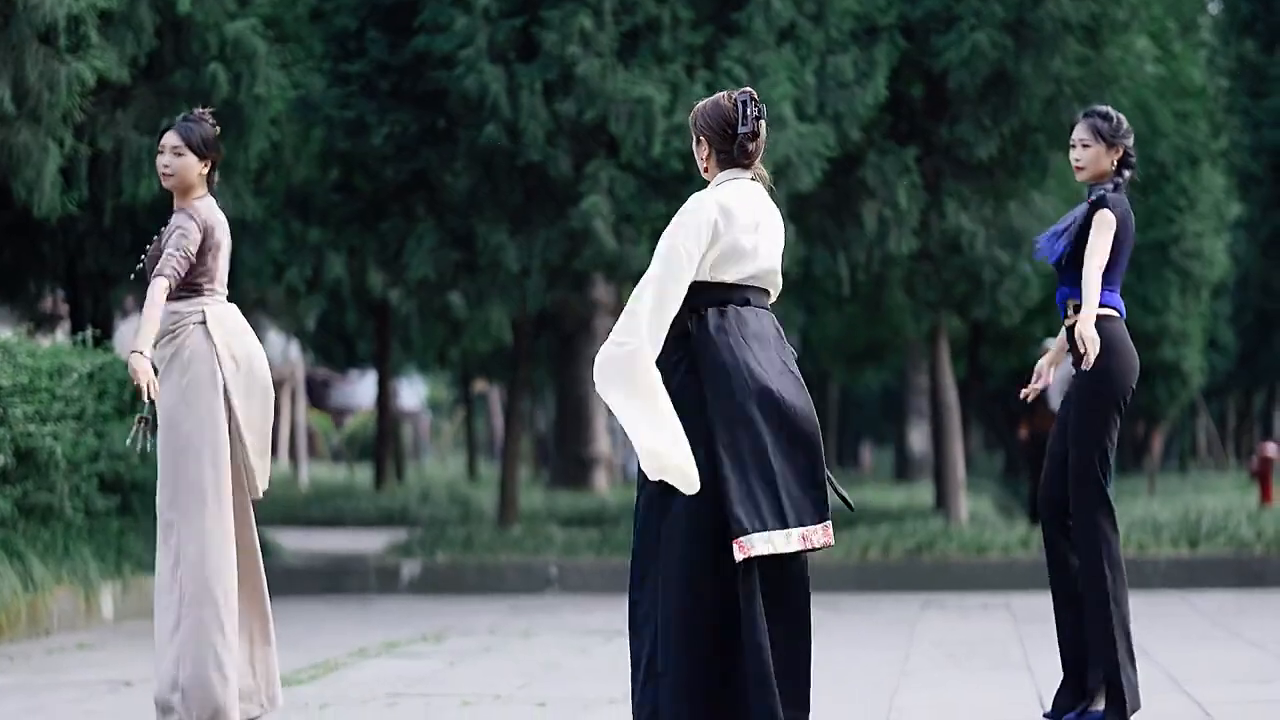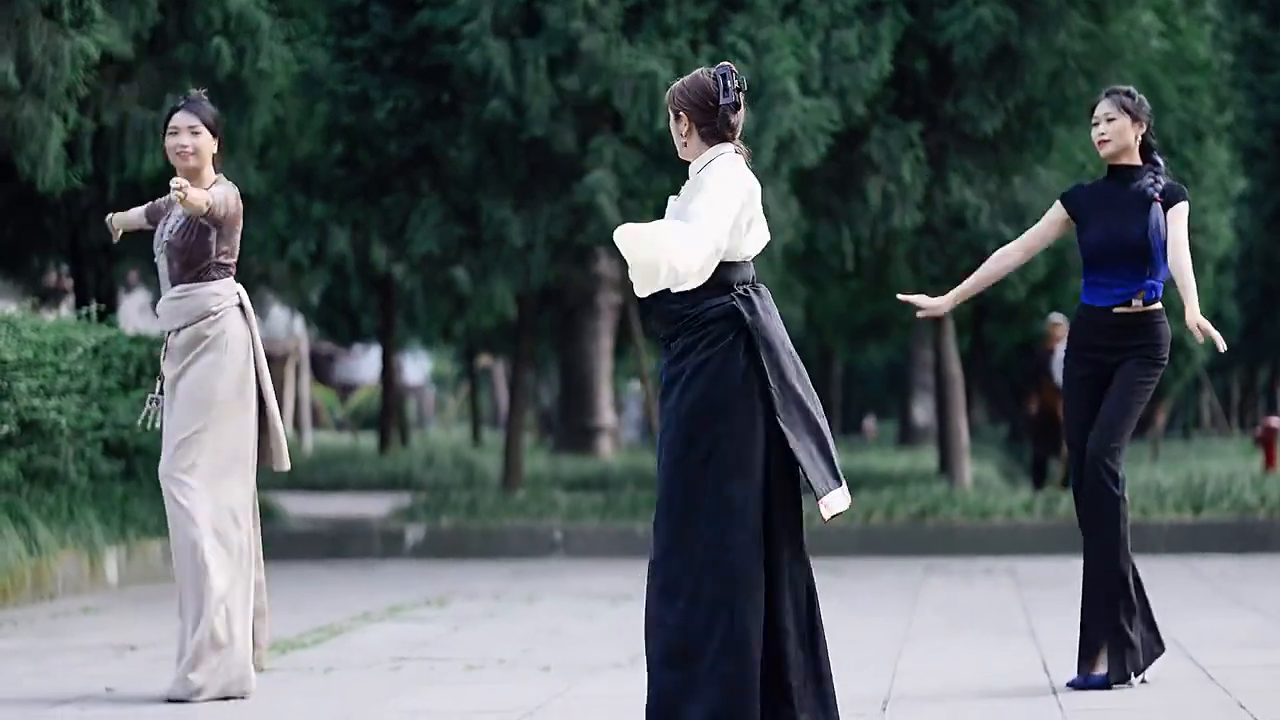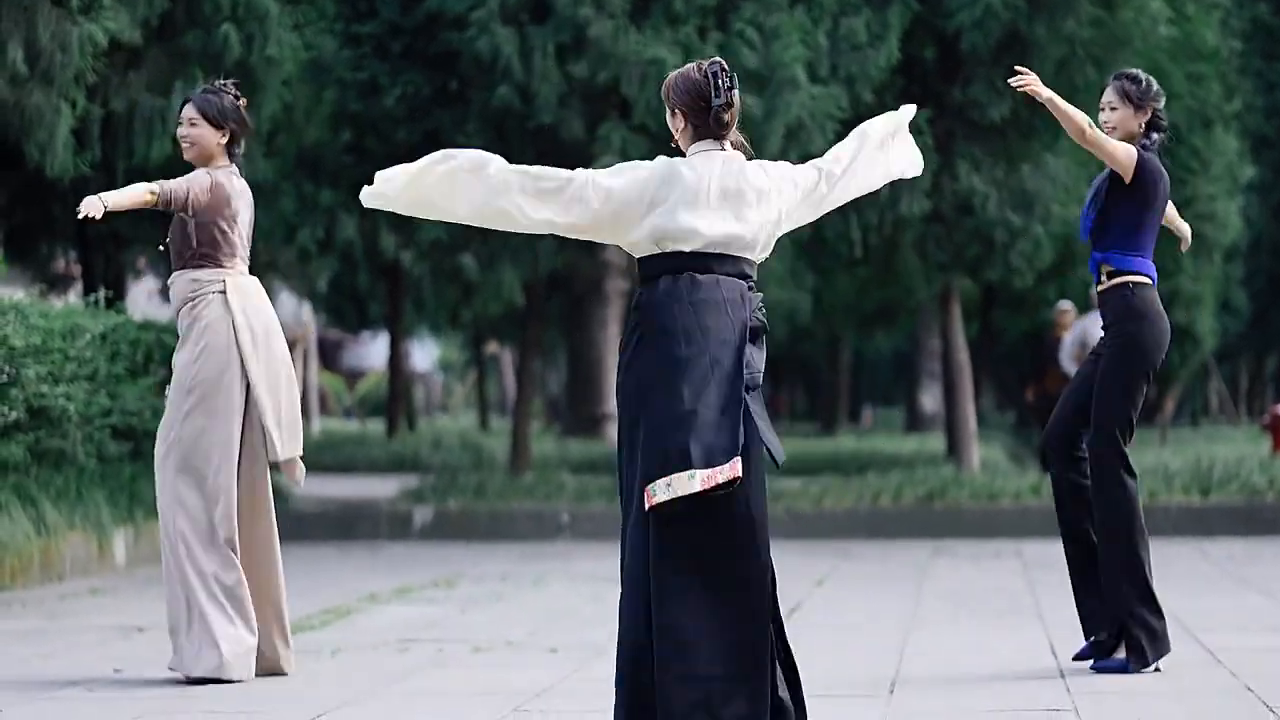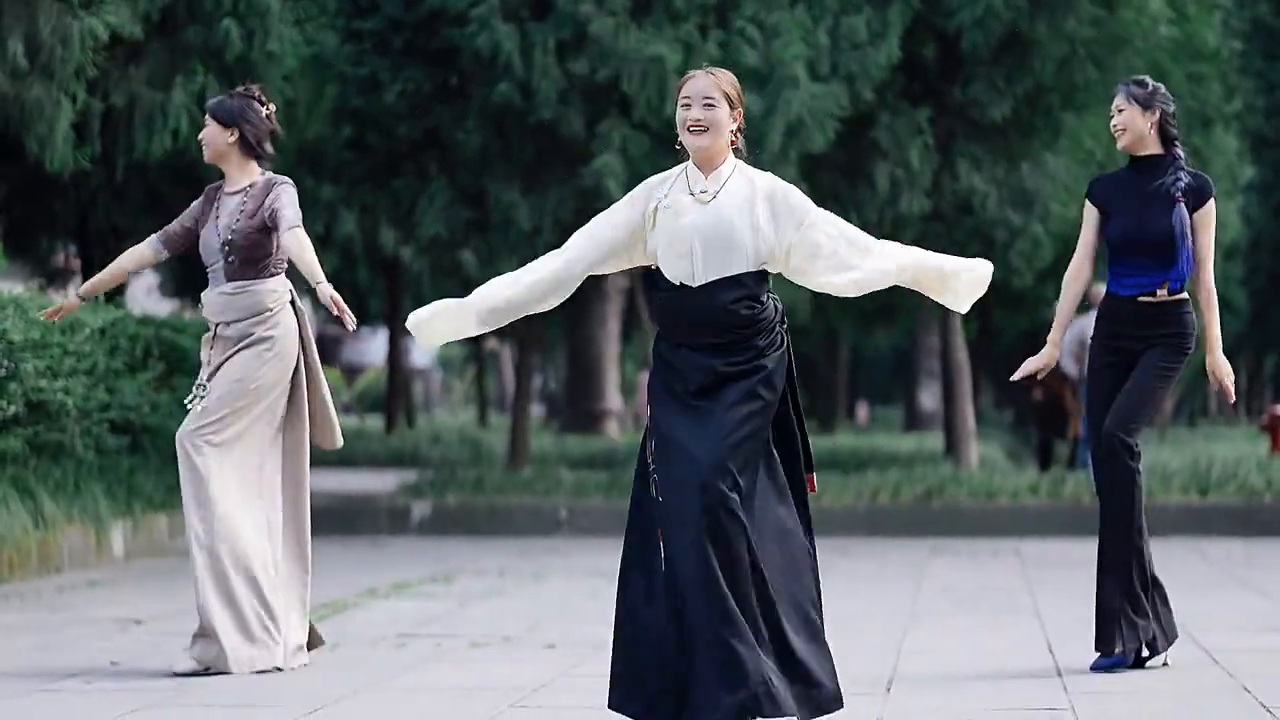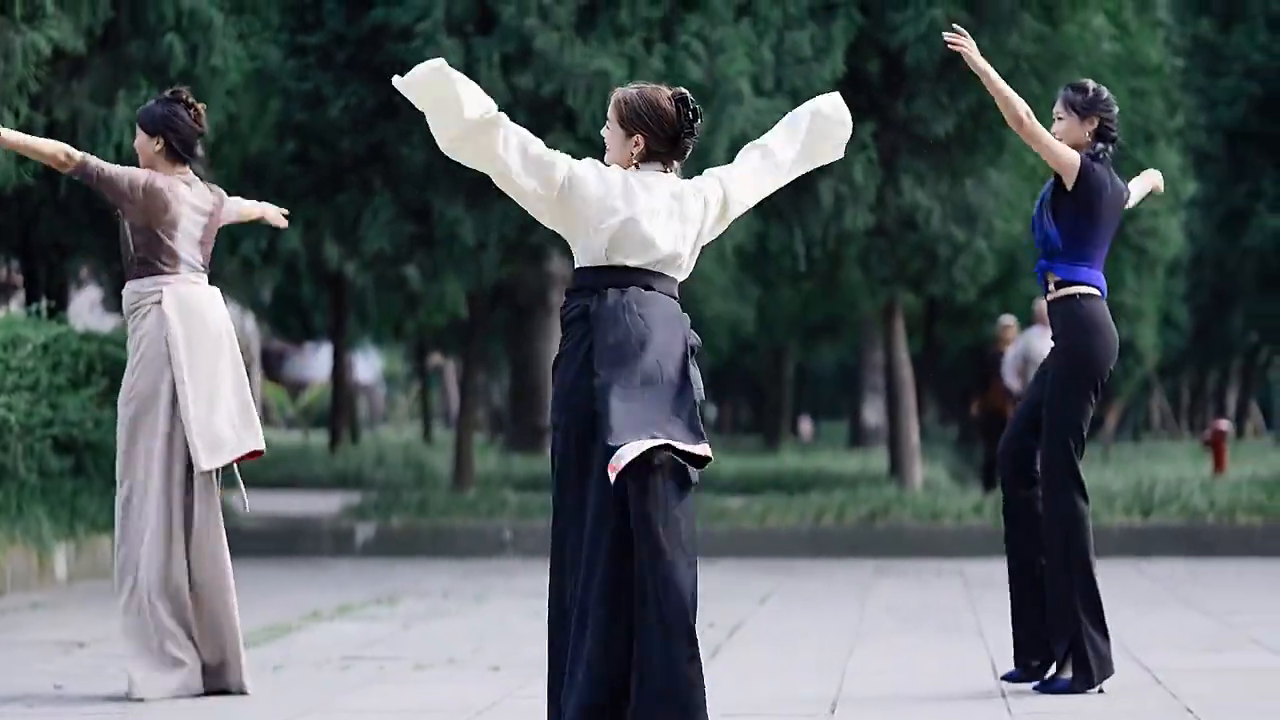
dt=1s
person 1, frame 1
left shoulder: (708, 206)
right shoulder: (765, 209)
left elbow: (661, 287)
left wrist: (624, 364)
left hip: (715, 368)
right hip: (760, 366)
left knee: (695, 545)
right knee: (758, 550)
person 1, frame 2
left shoulder: (719, 180)
right shoulder: (724, 181)
left elbow: (688, 248)
left wrist: (648, 244)
right wrist: (649, 243)
left hip: (723, 358)
right hip: (725, 359)
left knee: (713, 531)
right knee: (739, 532)
person 1, frame 3
left shoulder: (658, 181)
right shoulder: (766, 180)
left elbow: (549, 193)
right elbow: (831, 172)
left wrist: (423, 182)
right wrist: (892, 134)
left hip: (670, 337)
right hip: (735, 337)
left knee: (670, 518)
right knee: (722, 519)
person 1, frame 4
left shoulder: (764, 193)
right shoulder: (654, 195)
left elbow: (843, 249)
right elbow: (574, 258)
left wrist: (929, 267)
right wrist: (475, 307)
left hip: (745, 366)
right hip: (680, 368)
left knee: (715, 498)
right knee: (683, 513)
person 1, frame 5
left shoulder: (609, 187)
right shoulder: (699, 194)
left elbow: (530, 156)
right elbow: (764, 157)
left wrist: (453, 96)
right wrist: (817, 119)
left hip: (609, 343)
right hip: (663, 339)
left knee: (600, 522)
right knee: (650, 518)
person 2, frame 1
left shoulder: (1105, 204)
right shoulder: (1101, 209)
left elbow: (1092, 270)
left wrist: (1085, 323)
right wrist: (1054, 351)
left hip: (1102, 355)
right hip: (1094, 357)
left knee: (1086, 501)
right knee: (1056, 498)
person 2, frame 2
left shoulder: (1167, 193)
right shoulder: (1084, 198)
left elbow: (1179, 258)
right elbow: (1017, 250)
left wrist: (1193, 312)
right wrist: (950, 300)
left hip: (1141, 344)
right hip: (1087, 342)
left knee: (1101, 462)
right knee: (1086, 480)
left ankle: (1112, 644)
right ankle: (1133, 635)
person 2, frame 3
left shoulder: (1137, 161)
right shoulder: (1141, 173)
left elbow: (1085, 133)
left wrist: (1046, 95)
right wrist: (1177, 222)
left hip: (1133, 322)
right hip: (1125, 326)
left knee: (1106, 457)
right knee: (1061, 443)
left ankle: (1137, 634)
right ankle: (1109, 617)
person 2, frame 4
left shoulder: (1194, 186)
right shoulder: (1105, 188)
left elbow: (1204, 270)
right elbow: (1080, 266)
left wrist: (1213, 348)
right wrist: (1053, 342)
left hip: (1167, 333)
right hip: (1113, 330)
left knee: (1117, 441)
right knee: (1106, 460)
left ankle: (1128, 626)
right ankle: (1148, 620)
person 2, frame 5
left shoulder: (1081, 168)
right shoulder: (1109, 184)
left elbow: (1023, 122)
right elbow: (1141, 186)
left wrist: (978, 64)
right wrist: (1152, 178)
left hip: (1080, 331)
right hip: (1077, 333)
left knee: (1060, 475)
right knee: (1016, 457)
left ankle: (1082, 655)
right ankle: (1041, 645)
person 3, frame 1
left shoulder: (191, 218)
right shoulder: (201, 215)
left elbow: (161, 282)
left wrist: (137, 350)
right wrist: (154, 355)
left hip: (202, 355)
right hip: (207, 352)
left knee: (198, 510)
right knee: (214, 512)
person 3, frame 2
left shoulder: (224, 195)
right shoulder: (182, 200)
left elbow: (198, 201)
right elbow: (157, 210)
left wrist: (183, 194)
right wrist: (129, 216)
left hip: (218, 342)
right hip: (189, 347)
left knee: (192, 479)
right knee: (204, 486)
left ankle: (216, 658)
right ankle: (222, 648)
person 3, frame 3
left shoulder: (206, 181)
right shoulder: (236, 189)
left elbow: (154, 189)
left wrist: (104, 198)
left hip: (217, 326)
right hip: (229, 326)
left knee: (195, 468)
right knee: (228, 477)
left ankle: (220, 643)
right ankle: (252, 638)
person 3, frame 4
left shoulder: (278, 191)
right shoulder: (213, 199)
left elbow: (297, 237)
right elbow: (155, 248)
left wrist: (323, 285)
right wrist: (83, 293)
left hip: (267, 336)
right hip: (228, 341)
left knee: (204, 447)
right knee: (253, 481)
left ankle: (241, 637)
right ankle: (272, 631)
person 3, frame 5
left shoulder: (146, 185)
right shoulder: (205, 193)
left elbow: (73, 159)
right elbow: (233, 207)
right wrist: (262, 209)
left hip: (166, 334)
right hip: (200, 330)
left knee: (157, 486)
right knee: (187, 492)
left ankle: (174, 661)
right ankle: (211, 656)
